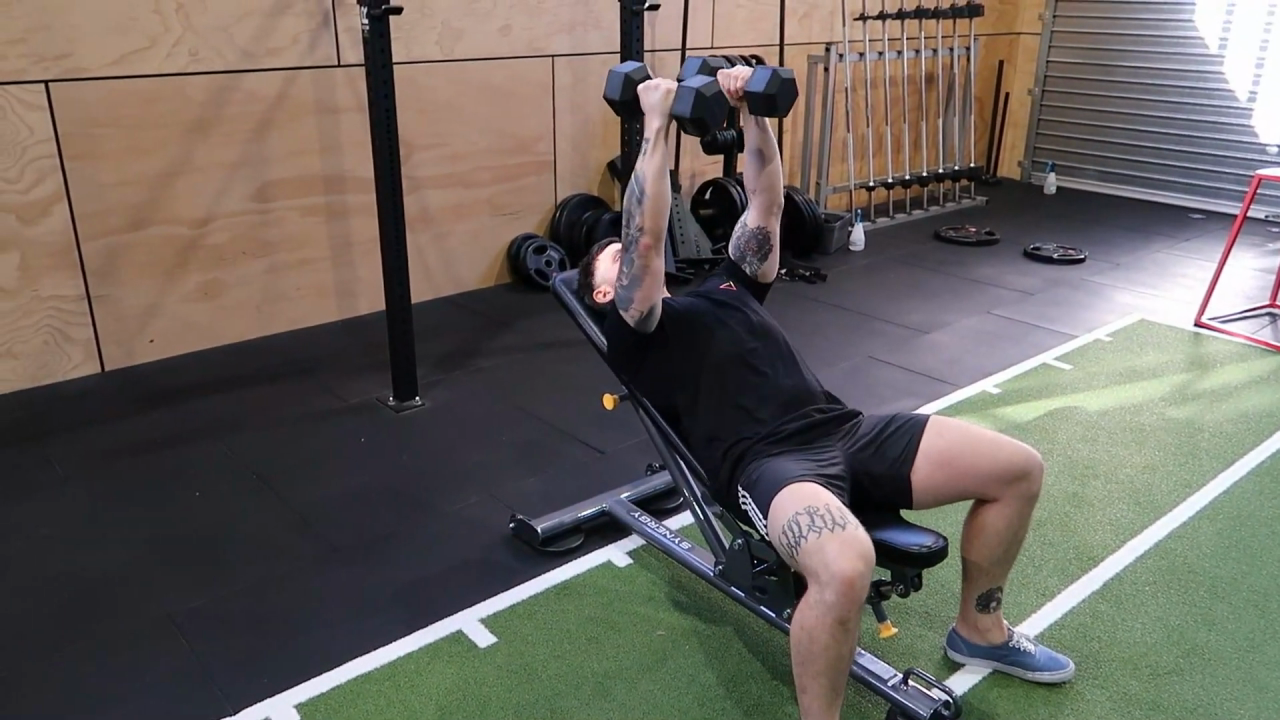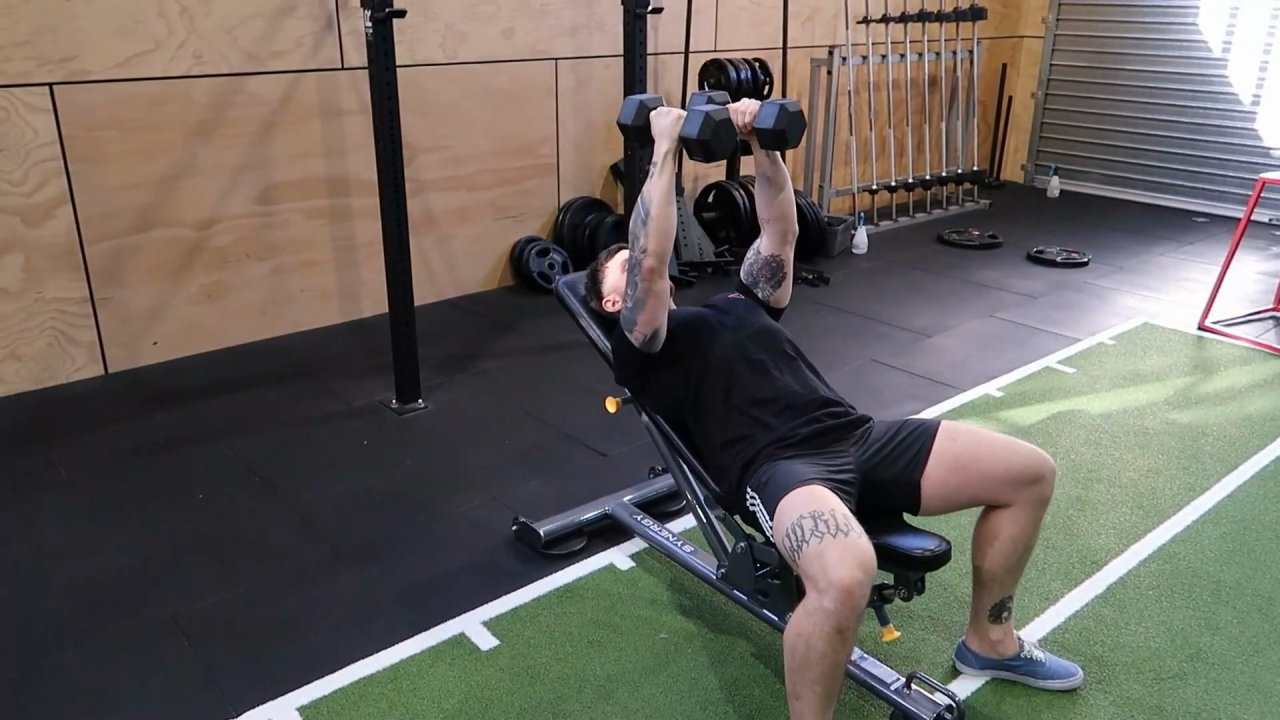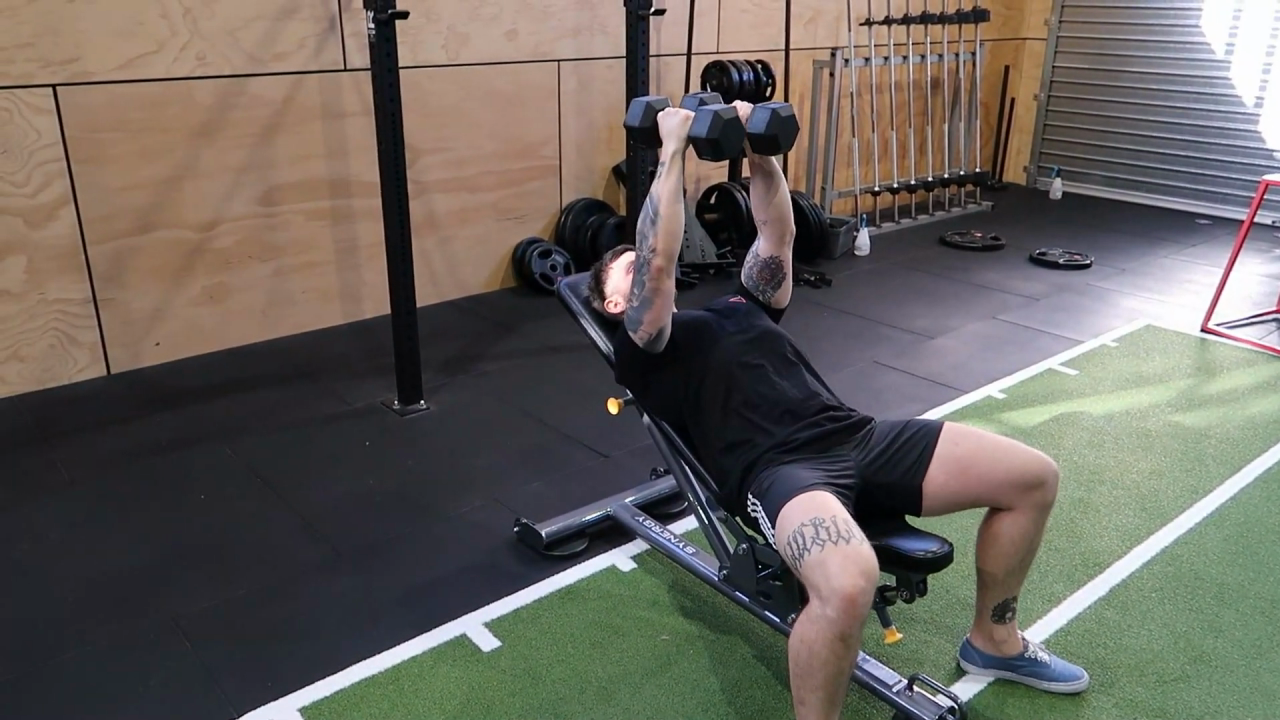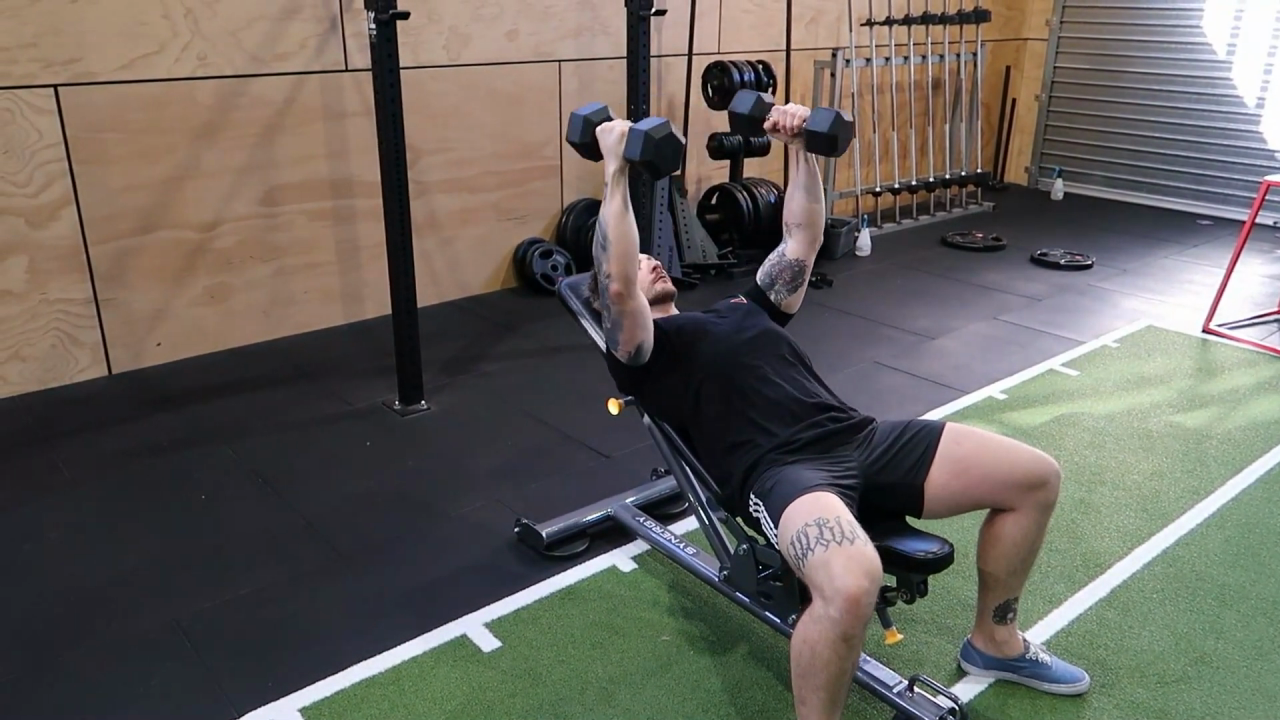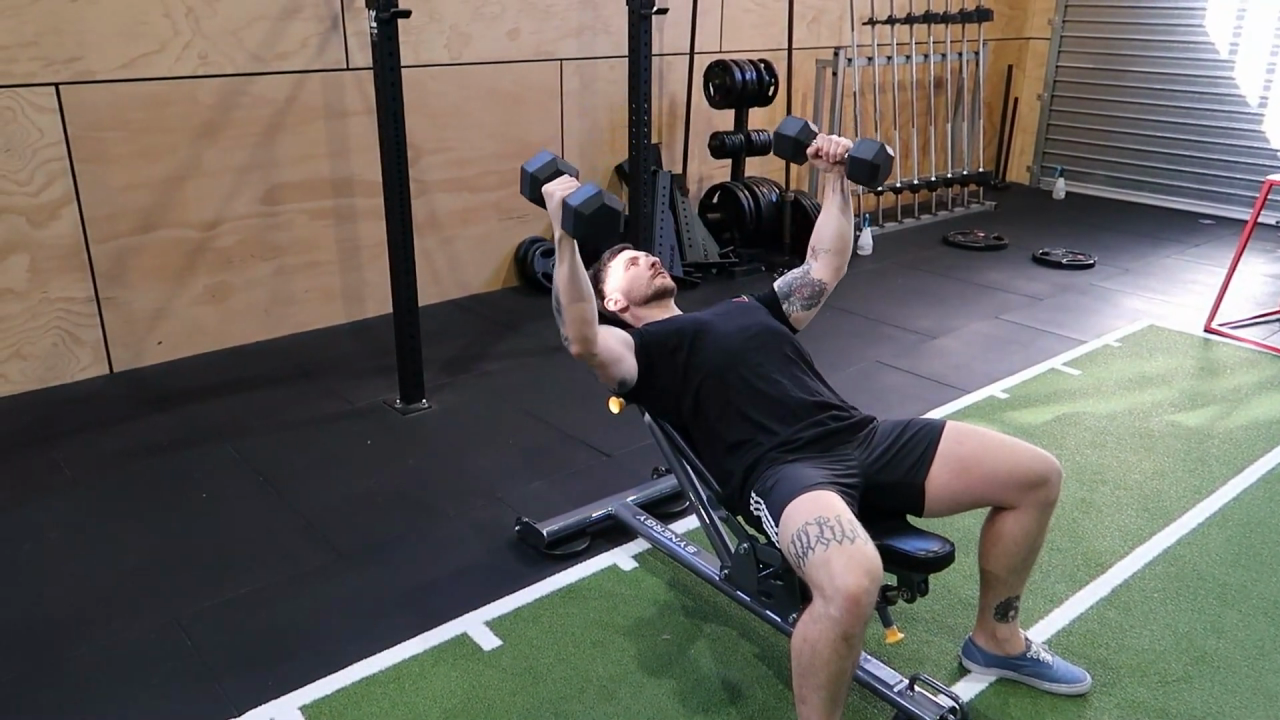
dt=0.5s
person 1, frame 1
left shoulder: (725, 289)
right shoulder: (635, 334)
left elbow: (766, 202)
right elbow: (646, 235)
left wrist: (751, 109)
right wrist: (657, 123)
left hip: (843, 432)
right hip: (765, 463)
left knee: (1018, 470)
right knee: (846, 568)
left ankle: (979, 630)
person 1, frame 2
left shoulder: (738, 301)
right shoulder: (641, 347)
left elbow: (780, 231)
right elbow: (651, 261)
left wrist: (760, 141)
right wrist: (664, 150)
left hip: (854, 436)
right hip: (775, 466)
left knee: (1031, 472)
right knee: (845, 575)
left ankle: (989, 641)
person 1, frame 3
left shoulder: (741, 304)
right shoulder: (644, 346)
left elbow: (777, 233)
right elbow: (660, 257)
left wrist: (754, 146)
right wrist: (673, 148)
left hip: (855, 438)
right hip: (777, 469)
left knee: (1034, 477)
right knee: (847, 584)
left ankle: (994, 640)
person 1, frame 4
left shoulder: (743, 305)
right shoulder: (640, 348)
left elbow: (803, 238)
right elbow: (615, 288)
left wrist: (797, 146)
right wrist: (616, 172)
left hip: (858, 439)
right hip: (779, 471)
left knee: (1037, 477)
right knee: (851, 584)
left ankle: (994, 641)
person 1, frame 5
left shoulder: (747, 306)
right shoulder: (640, 347)
left elbow: (824, 267)
right elbow: (583, 342)
left wrist: (834, 178)
right wrist: (566, 231)
left hip: (859, 436)
right hip: (780, 469)
left knee: (1037, 475)
right knee: (851, 584)
left ankle: (996, 639)
